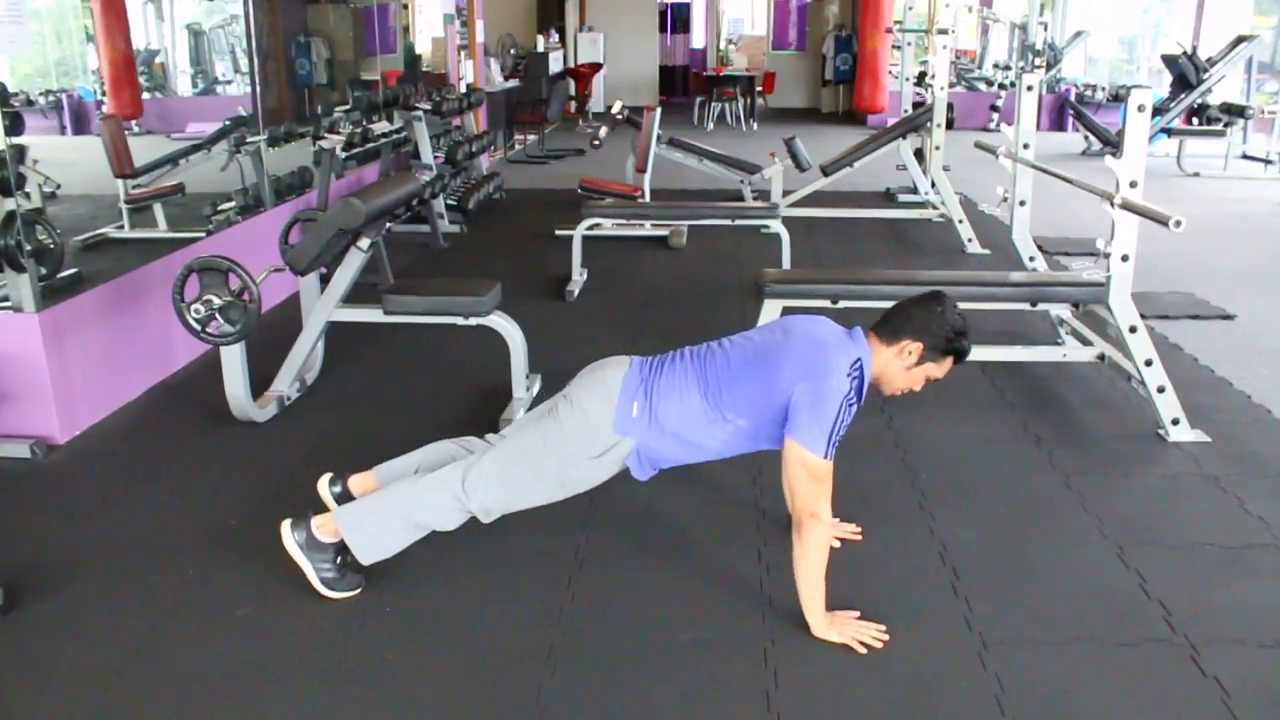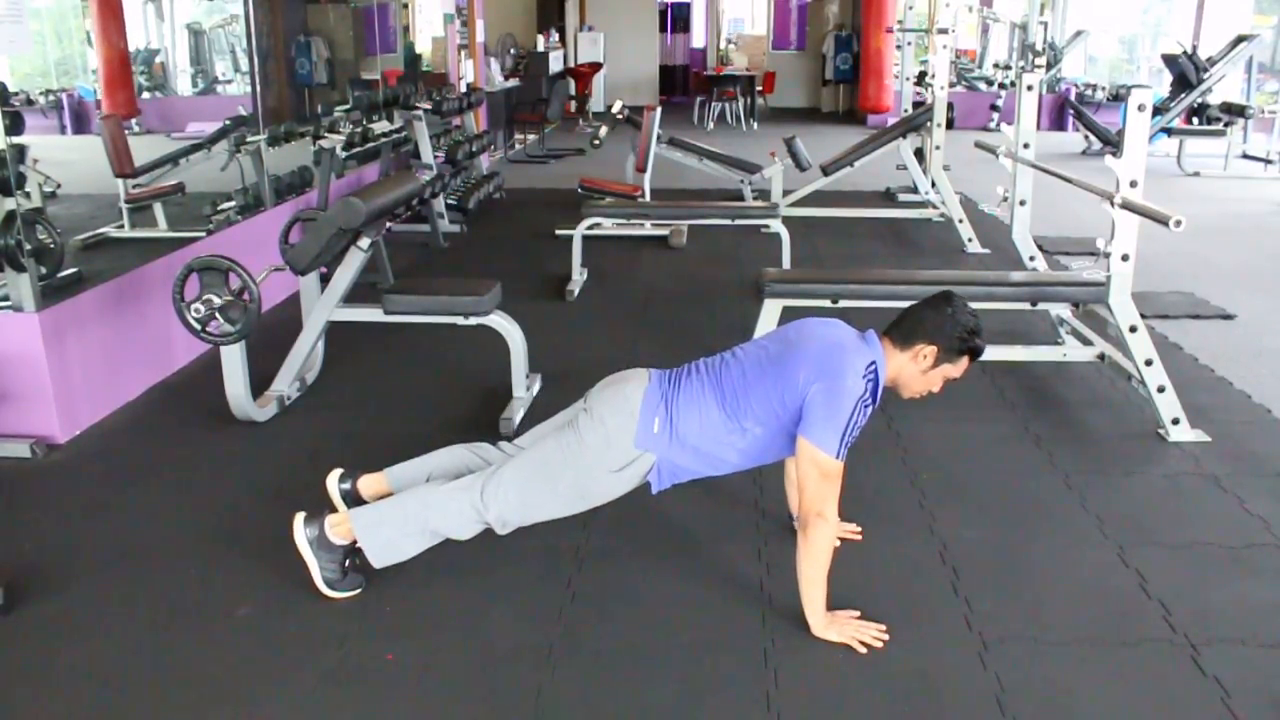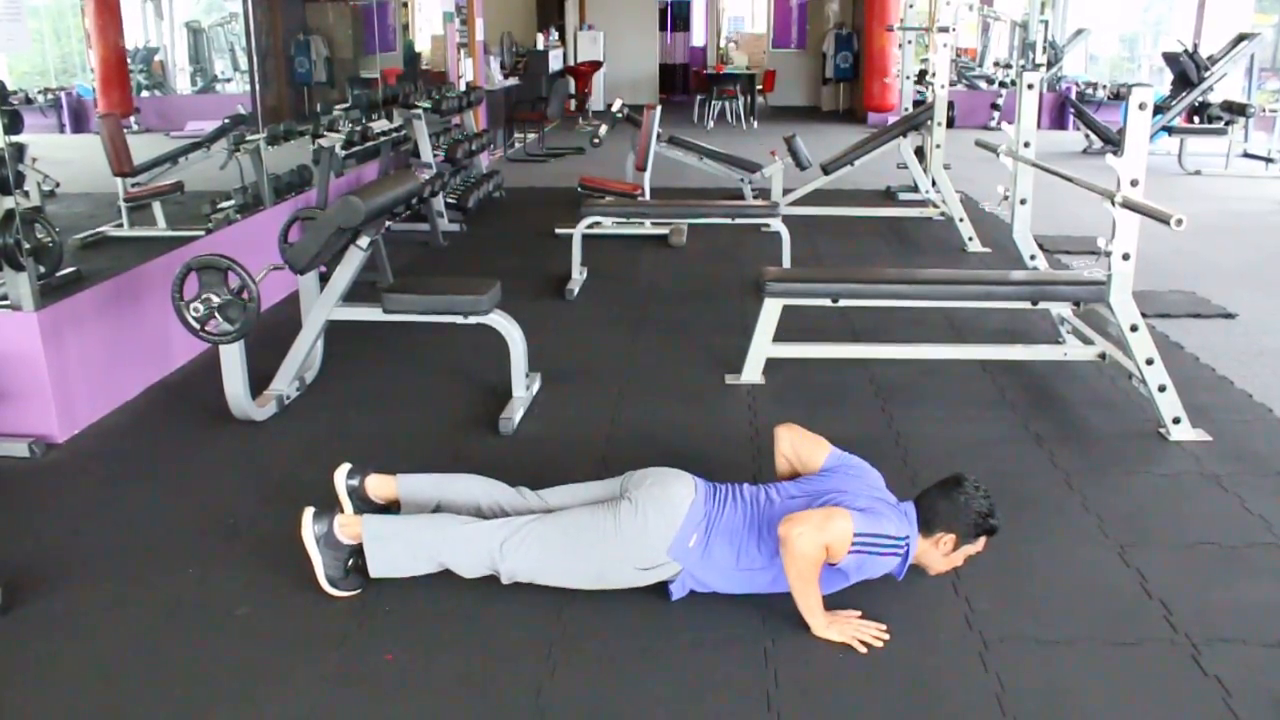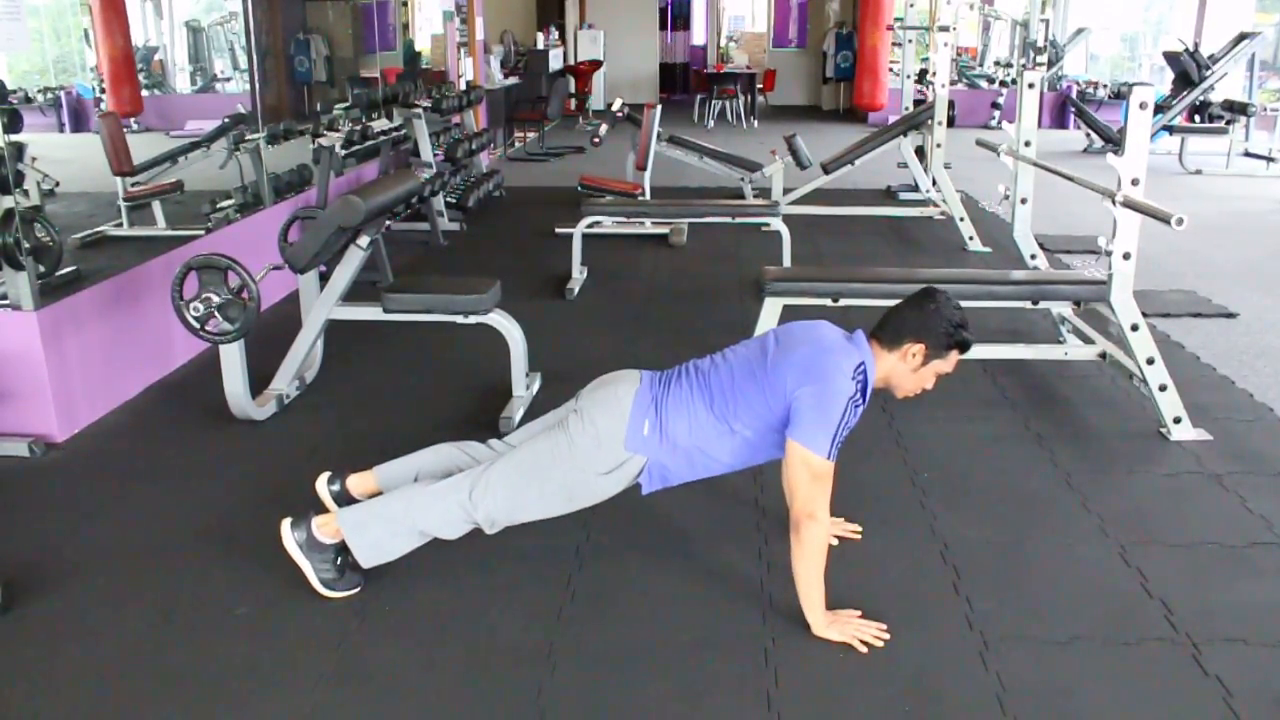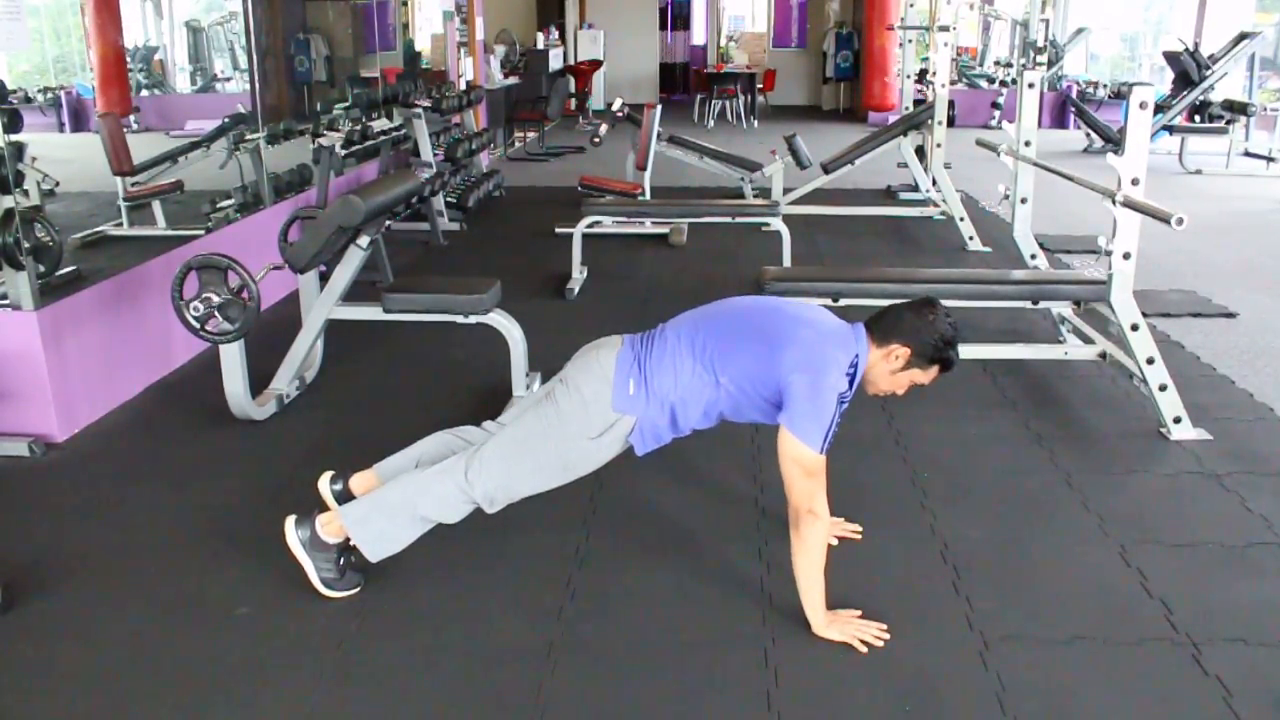
dt=1s
person 1, frame 1
left shoulder: (828, 337)
right shoulder: (834, 381)
left elbow: (789, 443)
right elbow: (813, 513)
left wrist: (807, 517)
right wrist: (819, 619)
left hip: (622, 390)
right hip: (620, 422)
left knee: (492, 452)
right knee: (477, 488)
left ankle: (354, 486)
right ankle: (322, 532)
person 1, frame 2
left shoulder: (838, 338)
right shoulder: (850, 382)
right elbow: (820, 515)
left wrist: (806, 517)
right wrist: (819, 619)
left hip: (635, 401)
right hip: (636, 437)
left knee: (500, 462)
right knee: (491, 501)
left ankle: (362, 487)
right ankle: (333, 532)
person 1, frame 3
left shoulder: (868, 485)
right shoulder: (888, 535)
left elbow: (787, 436)
right elbow: (800, 533)
right wrist: (817, 618)
left hip: (670, 496)
right hip: (668, 537)
left knee: (521, 507)
right knee: (500, 549)
left ankle: (374, 487)
right ankle: (345, 531)
person 1, frame 4
left shoulder: (831, 341)
right shoulder: (837, 384)
right elbow: (807, 515)
left wrist: (812, 516)
right wrist: (819, 619)
left hip: (628, 404)
right hip: (627, 439)
left knee: (491, 458)
right knee: (480, 500)
left ankle: (354, 486)
right ankle: (324, 533)
person 1, frame 5
left shoulder: (829, 333)
right shoulder: (826, 373)
right elbow: (805, 508)
left wrist: (813, 515)
right wrist: (819, 617)
left hip: (617, 371)
right hip: (617, 402)
left knee: (487, 444)
right knee: (479, 478)
left ankle: (353, 485)
right ankle: (327, 529)
